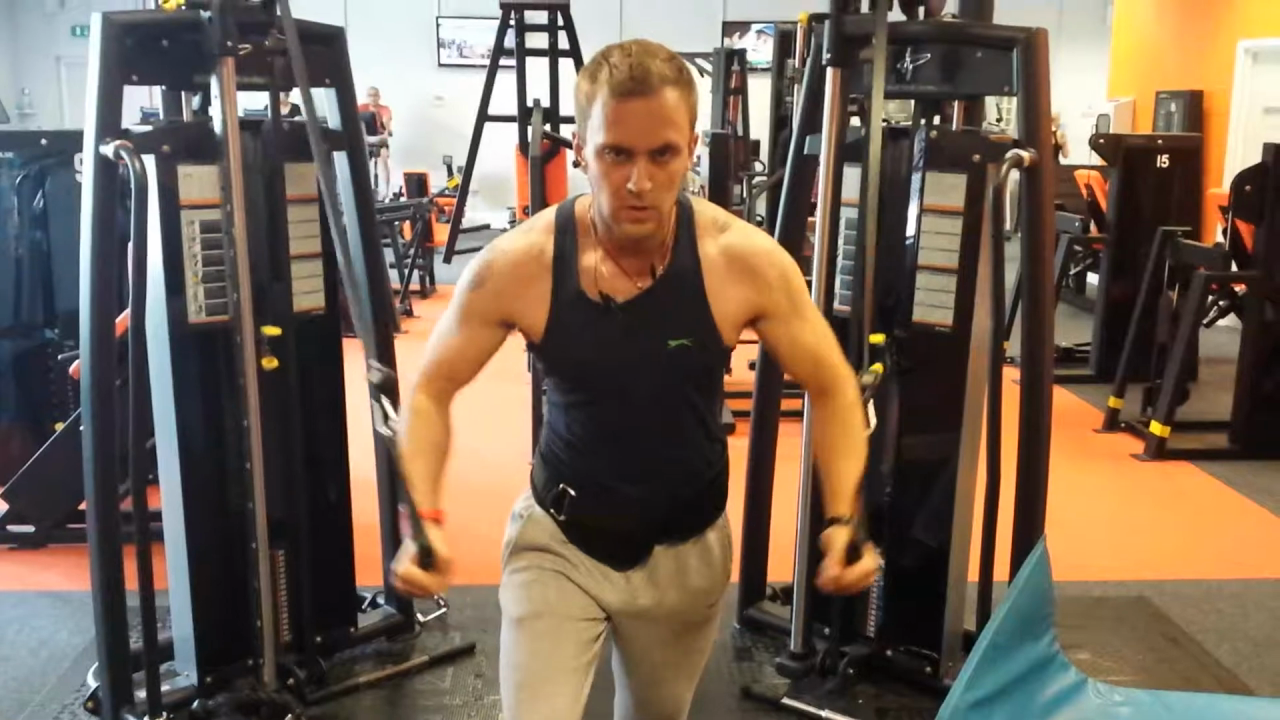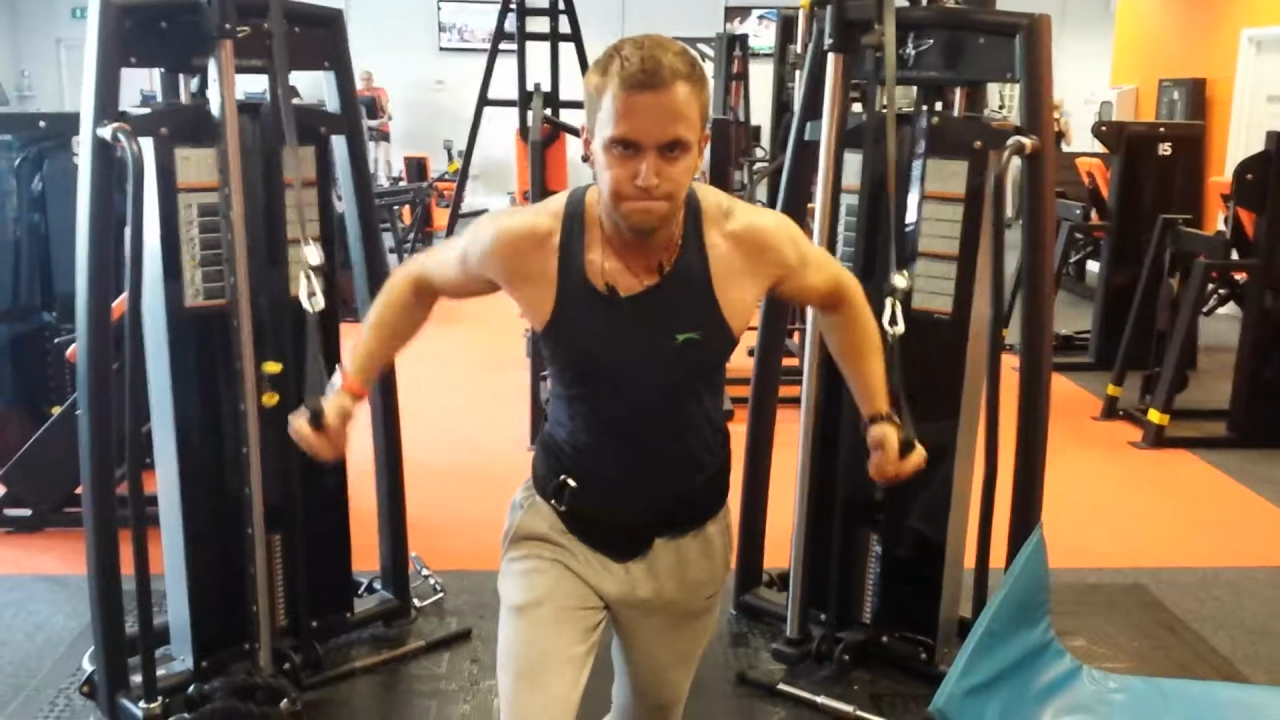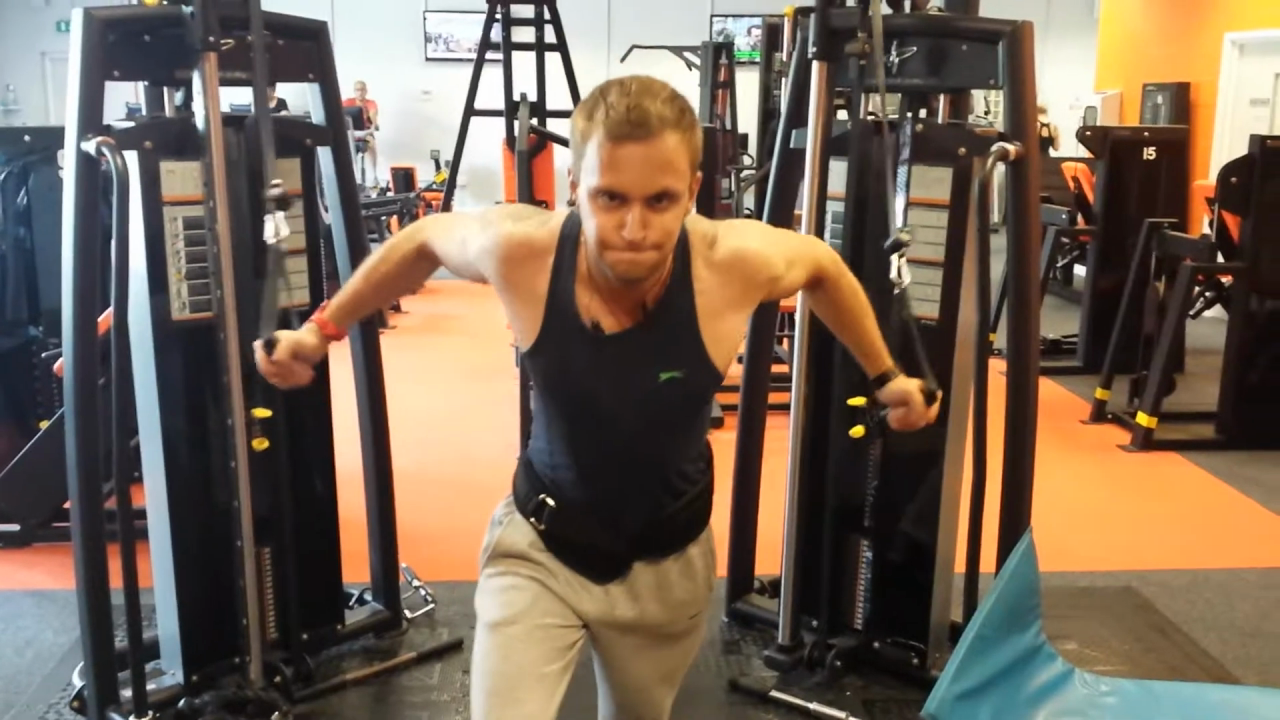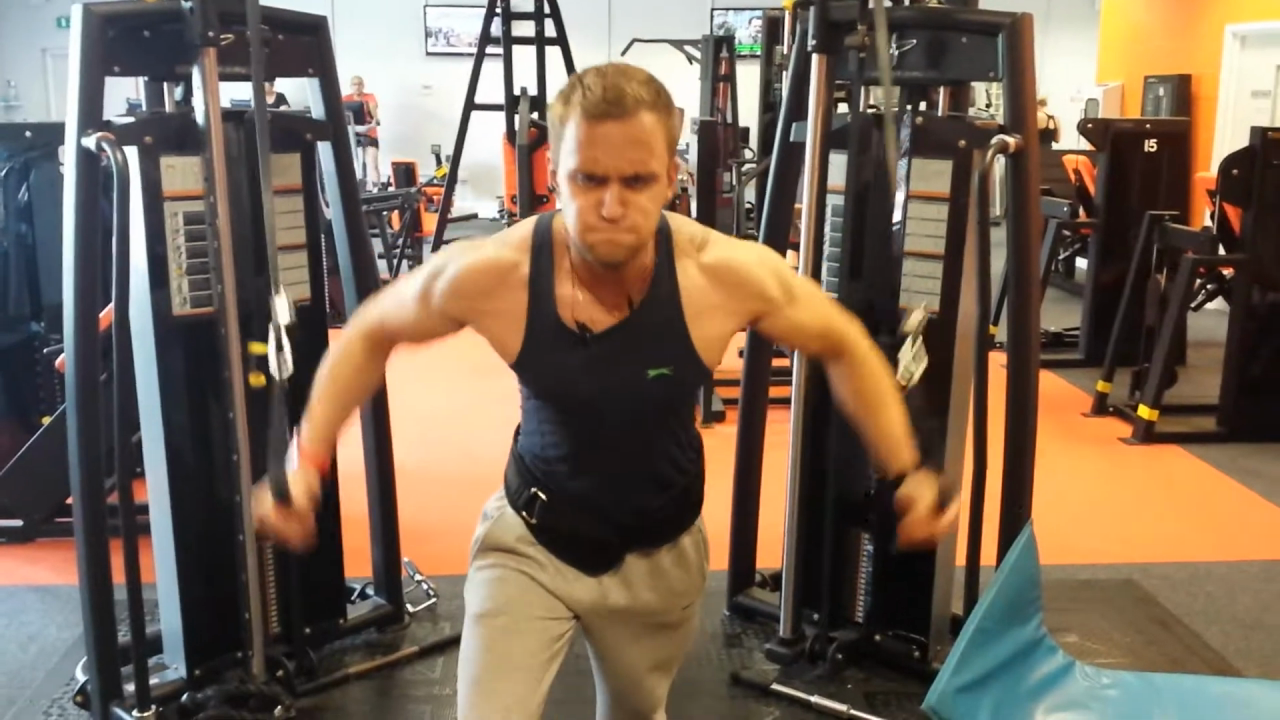
dt=0.3s
person 1, frame 1
left shoulder: (746, 259)
right shoulder: (518, 264)
left elbow: (831, 388)
right elbow: (430, 390)
left wrist: (841, 520)
right wrist: (426, 522)
left hip: (686, 546)
right hip: (560, 540)
person 1, frame 2
left shoulder: (751, 240)
right shoulder: (527, 241)
left elbow: (839, 298)
right elbow: (418, 279)
left wrist: (878, 415)
right wrist: (349, 388)
left hip: (686, 537)
right hip: (559, 529)
person 1, frame 3
left shoulder: (739, 262)
right shoulder: (518, 248)
left elbow: (821, 264)
right elbow: (427, 236)
left wrist: (886, 375)
right wrist: (322, 330)
left hip: (669, 559)
right hip: (538, 549)
person 1, frame 4
left shoulder: (726, 273)
right shoulder: (492, 272)
left elbow: (842, 345)
right elbow: (372, 332)
left wrist: (907, 474)
right wrist: (309, 464)
left hip: (661, 549)
right hip: (530, 538)
